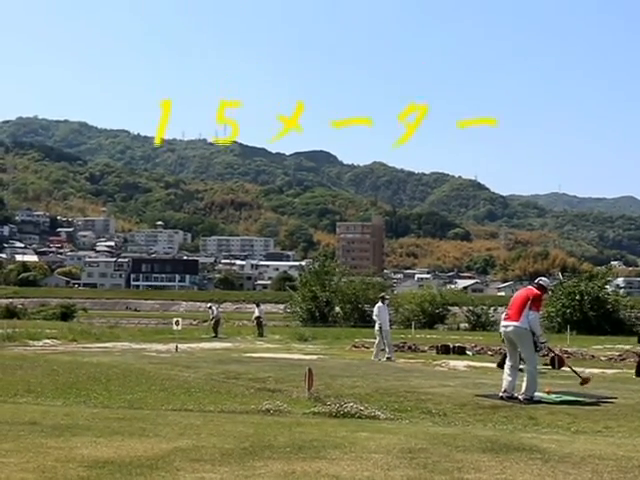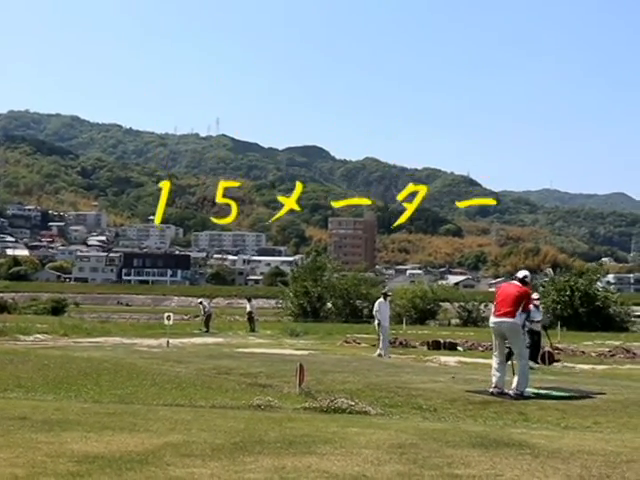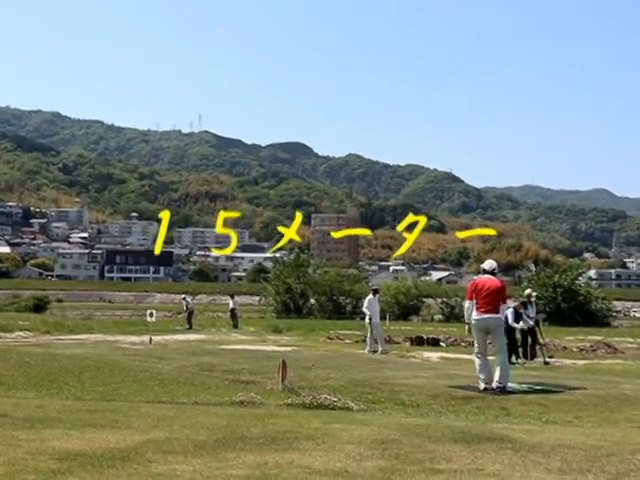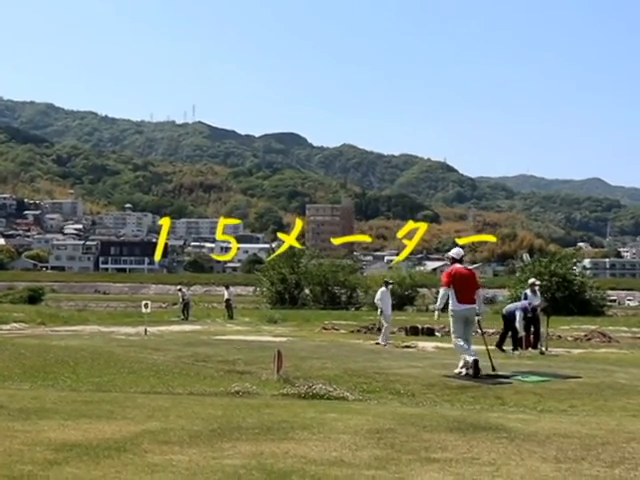
dt=0.7s
person 1, frame 1
left shoulder: (521, 291)
right shoulder: (536, 294)
right elbow: (533, 318)
left wrist: (534, 335)
right wrist: (540, 337)
left hip: (505, 326)
right hip: (519, 328)
left knee: (511, 361)
right knee: (530, 363)
left ankle: (506, 391)
right ankle: (527, 395)
person 1, frame 2
left shoulder: (501, 287)
right shoulder: (525, 292)
right elbow: (523, 314)
right wrist: (520, 328)
left hip: (495, 322)
right hip: (511, 323)
left knee: (498, 356)
right knee: (522, 358)
left ankle: (496, 387)
right ankle: (518, 389)
person 1, frame 3
left shoulder: (475, 283)
right shoulder: (501, 284)
left elbow: (468, 304)
right elbow: (503, 306)
left wrist: (468, 321)
left hip: (478, 320)
right hip: (495, 320)
left knee: (480, 353)
right knee: (502, 353)
left ankle: (485, 382)
right ankle: (500, 383)
person 1, frame 4
left shoulder: (449, 271)
right shoulder: (471, 272)
left elbow: (444, 291)
right elbow: (478, 293)
left wrist: (438, 308)
right wrist: (478, 312)
left hip: (457, 309)
right hip: (471, 309)
left knee: (458, 339)
right knee: (466, 338)
left ankle: (472, 359)
right ankle: (464, 367)
